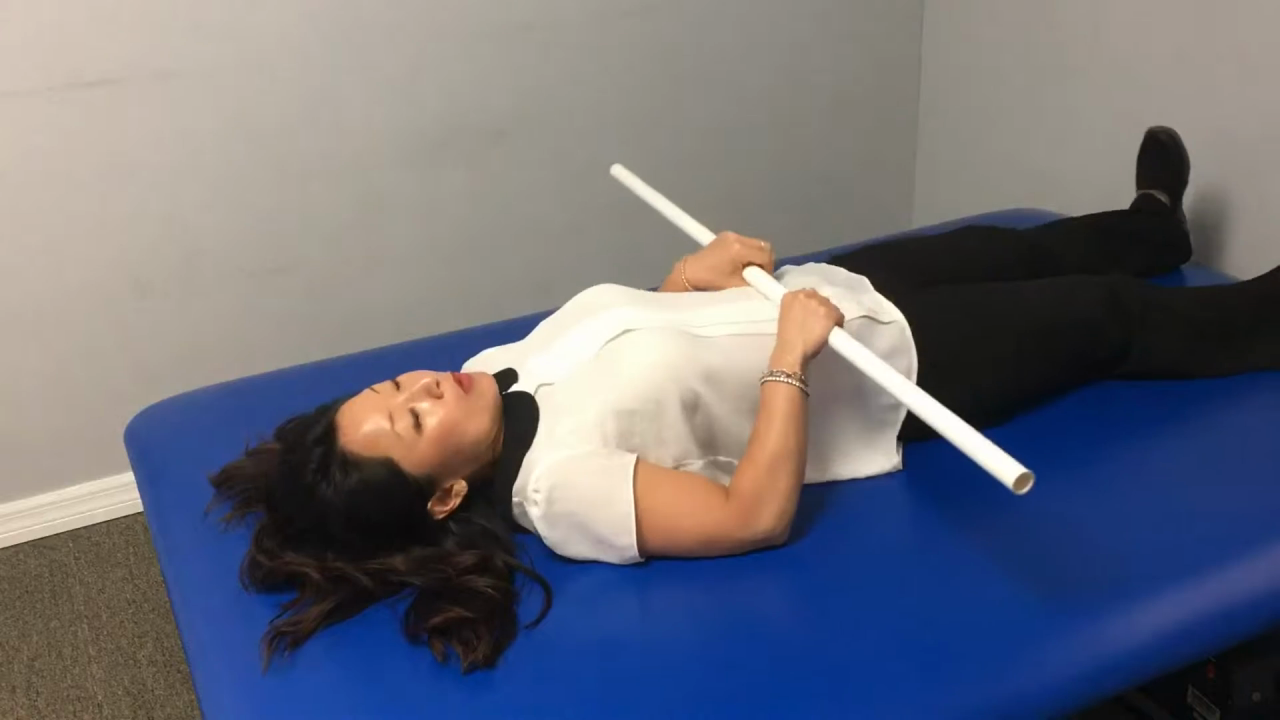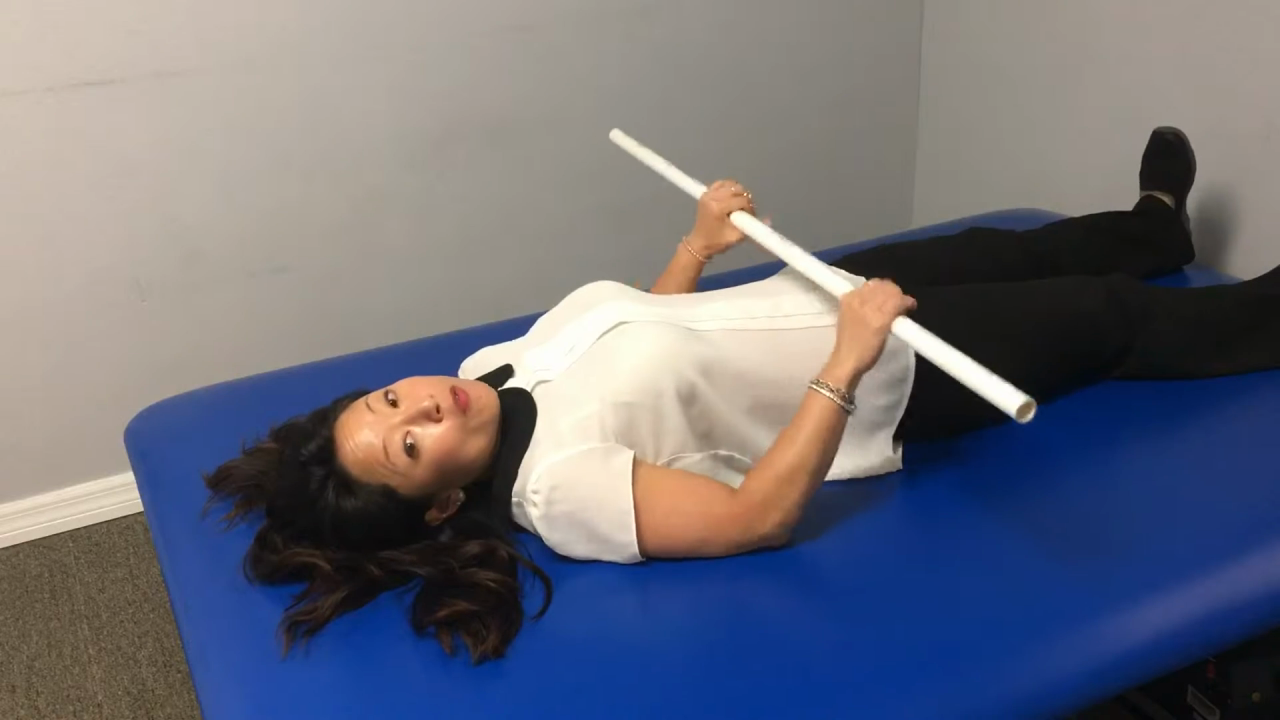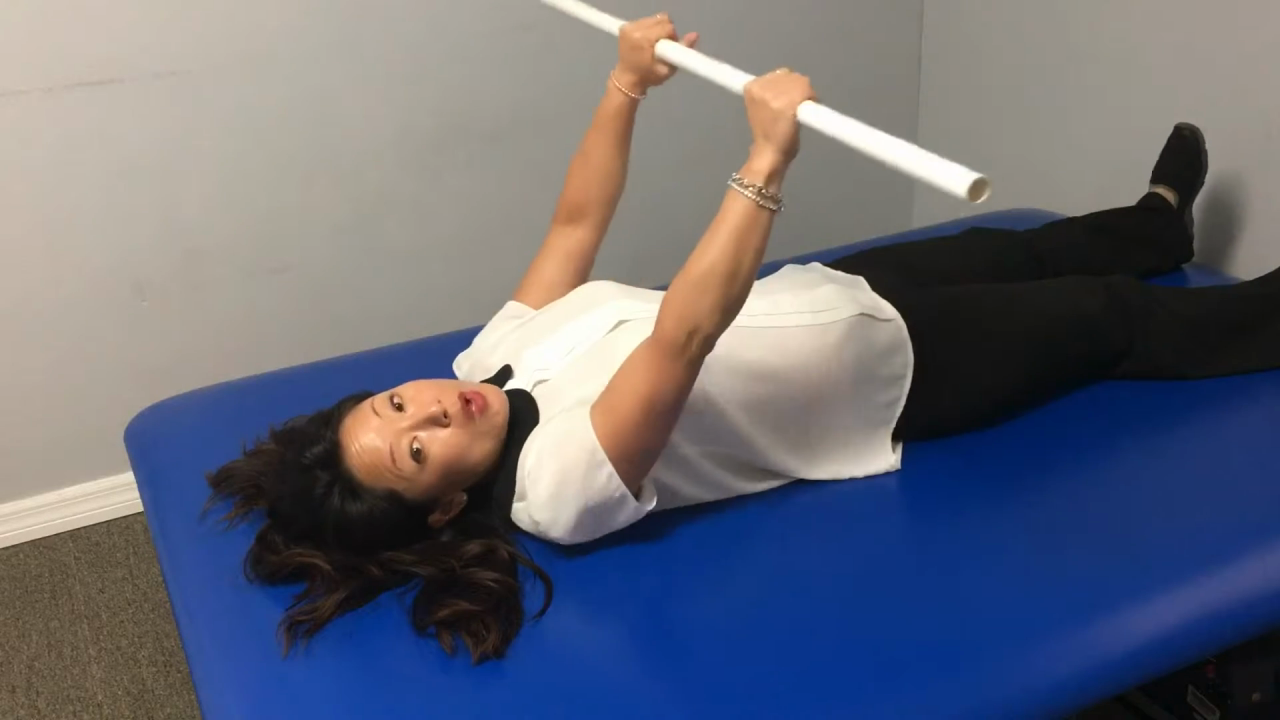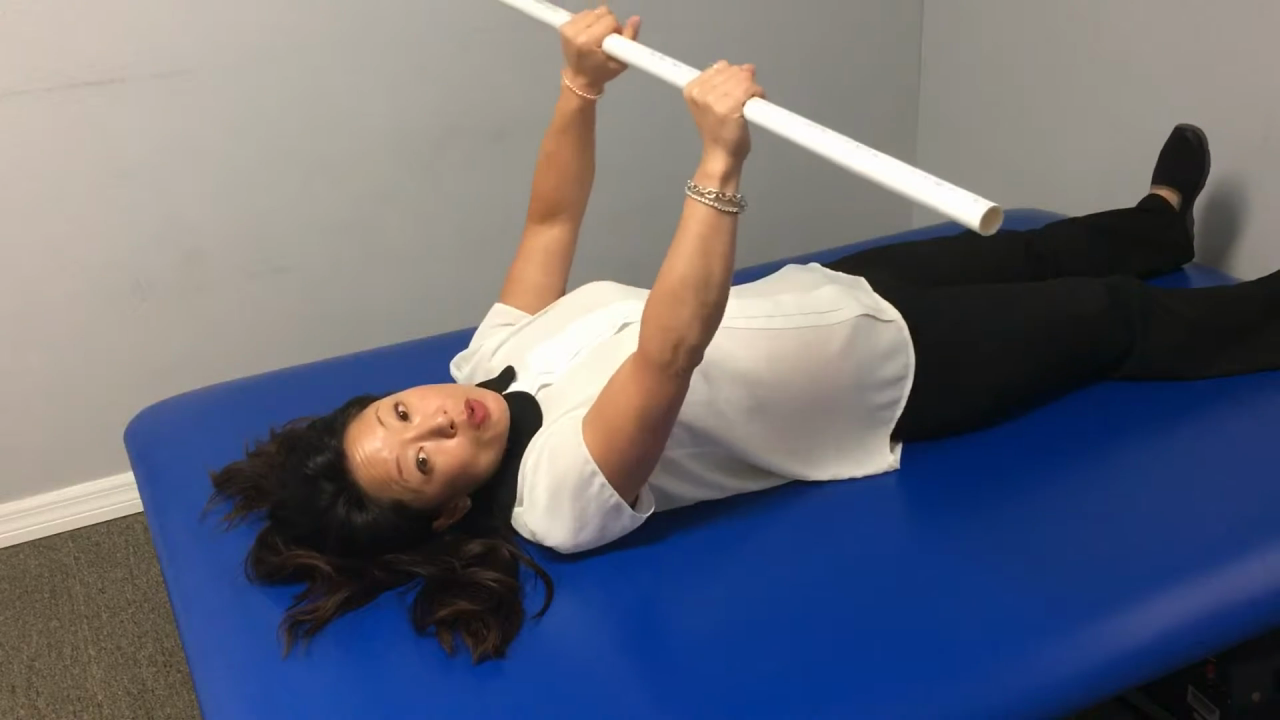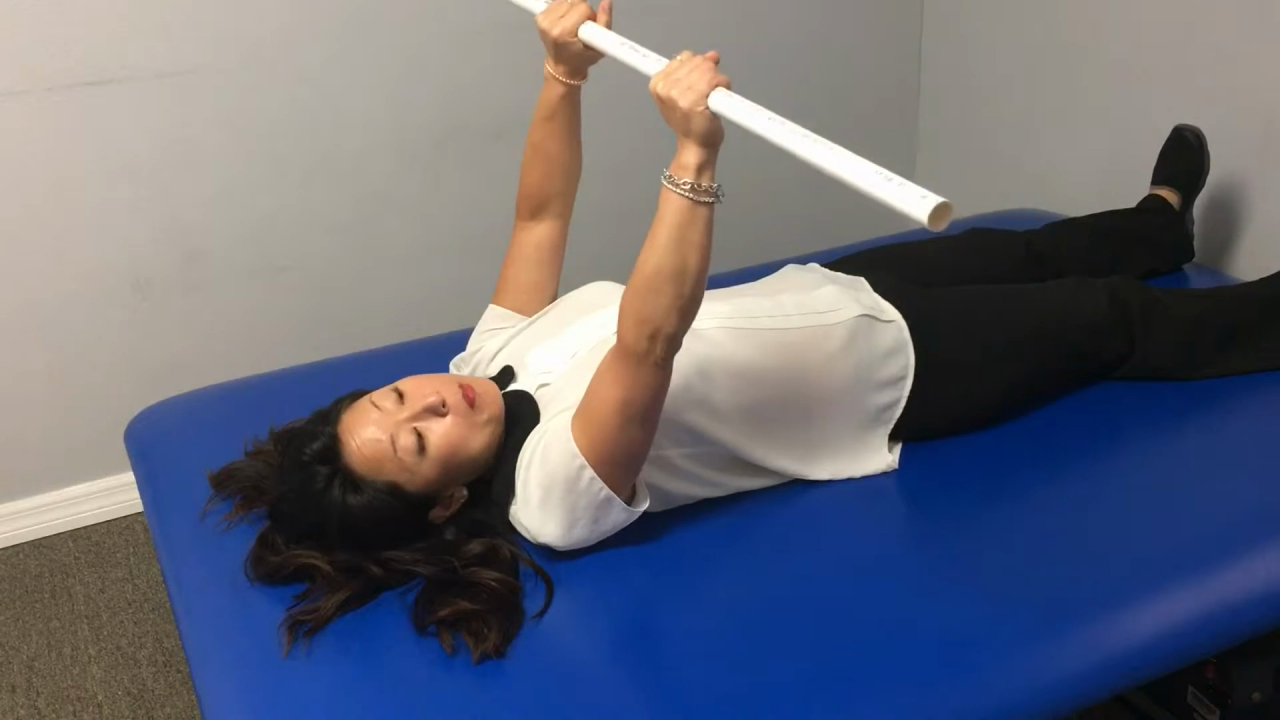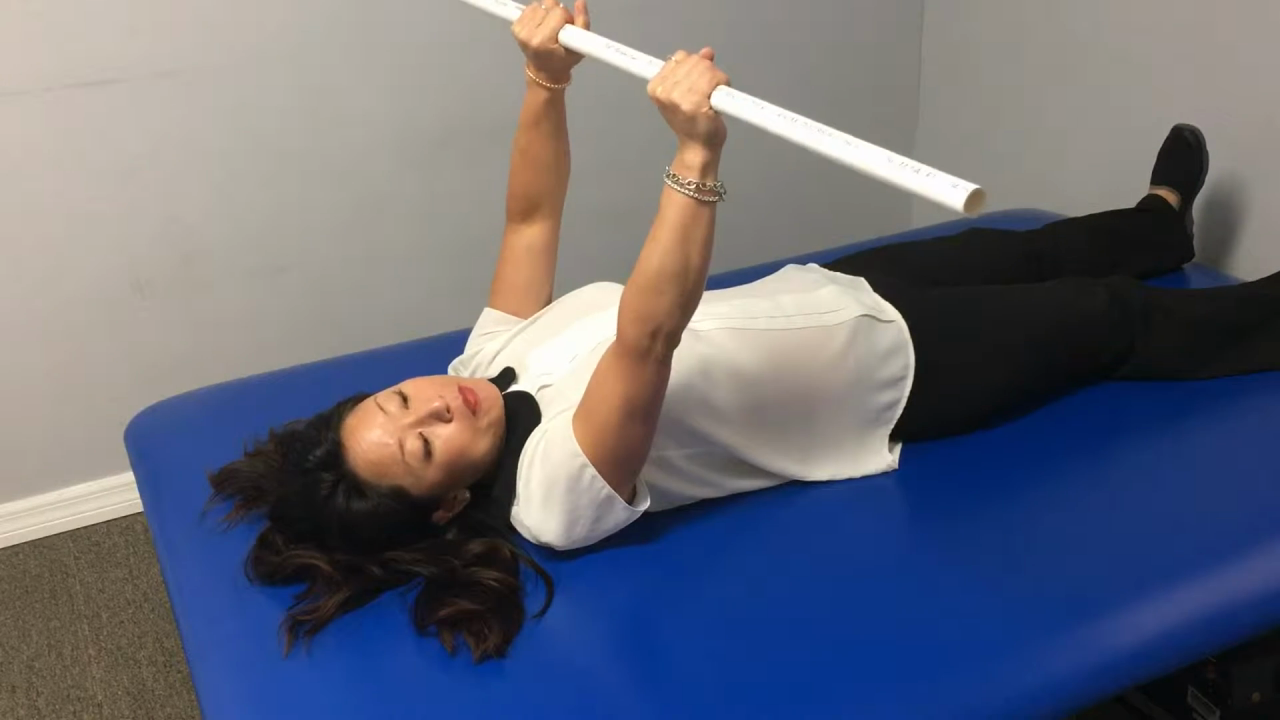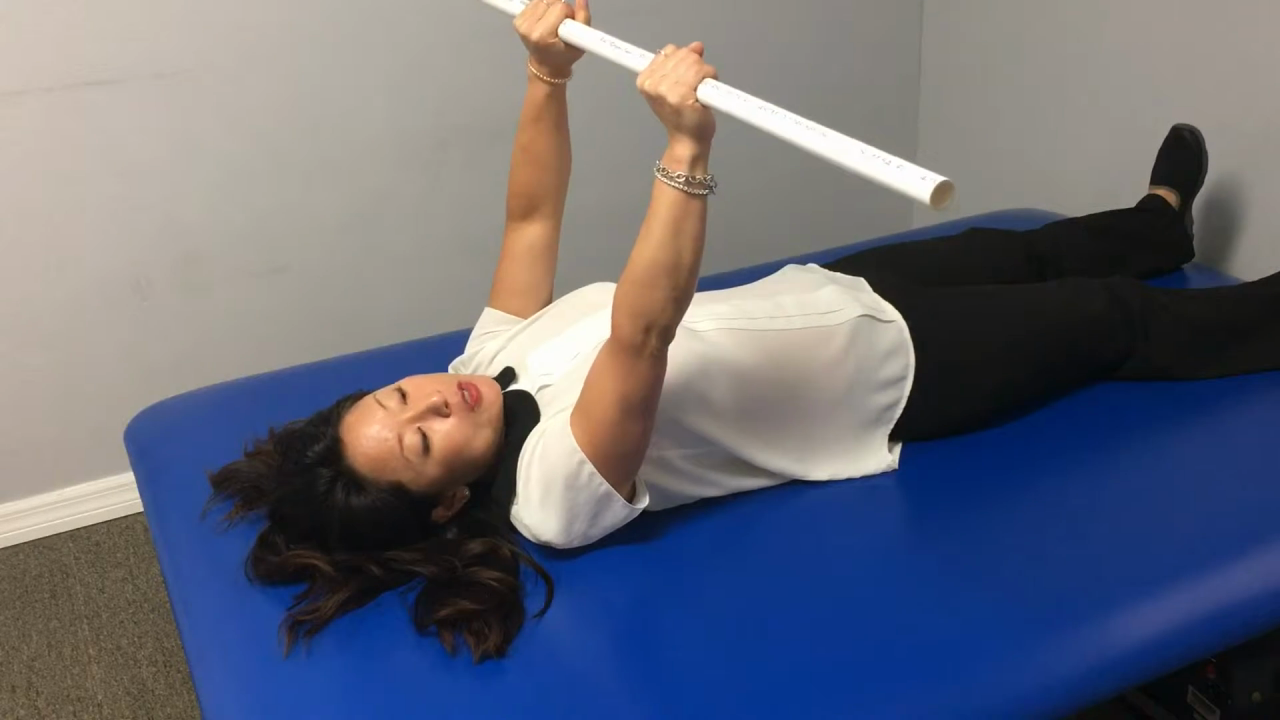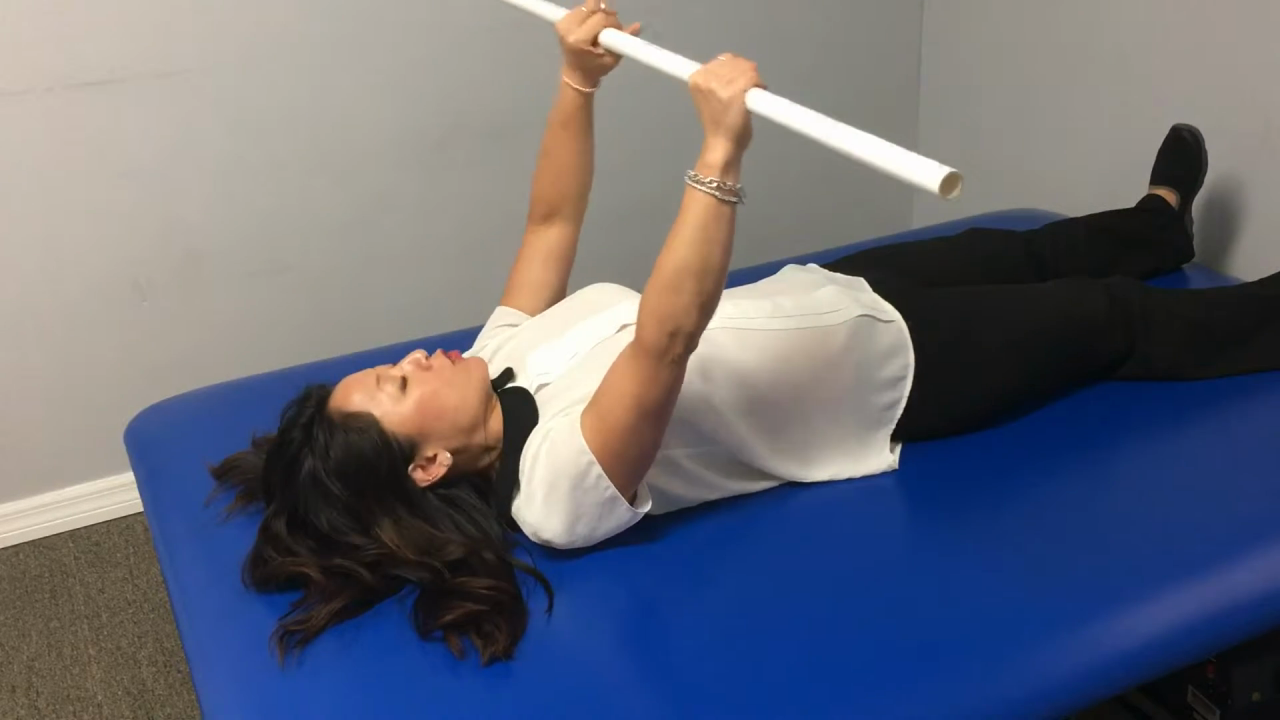
dt=0.5s
person 1, frame 1
left shoulder: (499, 368)
right shoulder: (556, 489)
right elbow: (757, 515)
left wrist: (689, 281)
right wrist: (789, 355)
left hip: (831, 284)
right hip: (892, 363)
left knee: (1009, 249)
right knee: (1111, 320)
left ankle: (1150, 220)
person 1, frame 2
left shoulder: (493, 365)
right shoulder: (559, 491)
right elbow: (760, 515)
left wrist: (698, 247)
right wrist: (851, 359)
left hip: (821, 293)
right hip: (882, 381)
left knee: (1015, 251)
right knee: (1108, 322)
left ankle: (1155, 225)
person 1, frame 3
left shoulder: (497, 357)
right shoulder: (561, 483)
left elbow: (578, 220)
right elbow: (688, 331)
left wrist: (625, 86)
right wrist: (765, 161)
left hip: (833, 290)
right hip: (889, 370)
left knee: (1009, 248)
right knee: (1110, 320)
left ankle: (1157, 219)
person 1, frame 4
left shoulder: (494, 357)
right shoulder: (564, 496)
left elbow: (552, 219)
right elbow: (671, 349)
left wrist: (579, 88)
right wrist: (719, 162)
left hip: (829, 290)
right hip: (889, 371)
left knee: (1014, 251)
right knee: (1113, 321)
left ankle: (1161, 222)
person 1, frame 5
left shoulder: (493, 354)
right shoulder: (557, 492)
left elbow: (542, 214)
right elbow: (649, 340)
right wrist: (694, 153)
left hip: (827, 291)
right hip: (894, 364)
left knee: (1010, 250)
right knee: (1113, 323)
left ankle: (1160, 220)
person 1, frame 6
left shoulder: (491, 360)
right shoulder: (558, 494)
left elbow: (532, 219)
right elbow: (648, 339)
right wrist: (697, 154)
left hip: (827, 293)
right hip: (891, 369)
left knee: (1011, 253)
right knee: (1114, 324)
left ankle: (1159, 223)
person 1, frame 7
left shoulder: (492, 358)
right shoulder: (556, 491)
left elbow: (532, 216)
right elbow: (642, 333)
right wrist: (685, 148)
left hip: (829, 289)
right hip: (890, 364)
left knee: (1013, 251)
right knee: (1116, 323)
left ankle: (1158, 222)
person 1, frame 8
left shoulder: (498, 361)
right shoulder: (562, 487)
left elbow: (550, 222)
right elbow: (666, 336)
right wrist: (721, 149)
left hip: (828, 291)
right hip: (890, 367)
left knee: (1012, 250)
right knee: (1114, 323)
left ankle: (1158, 222)
